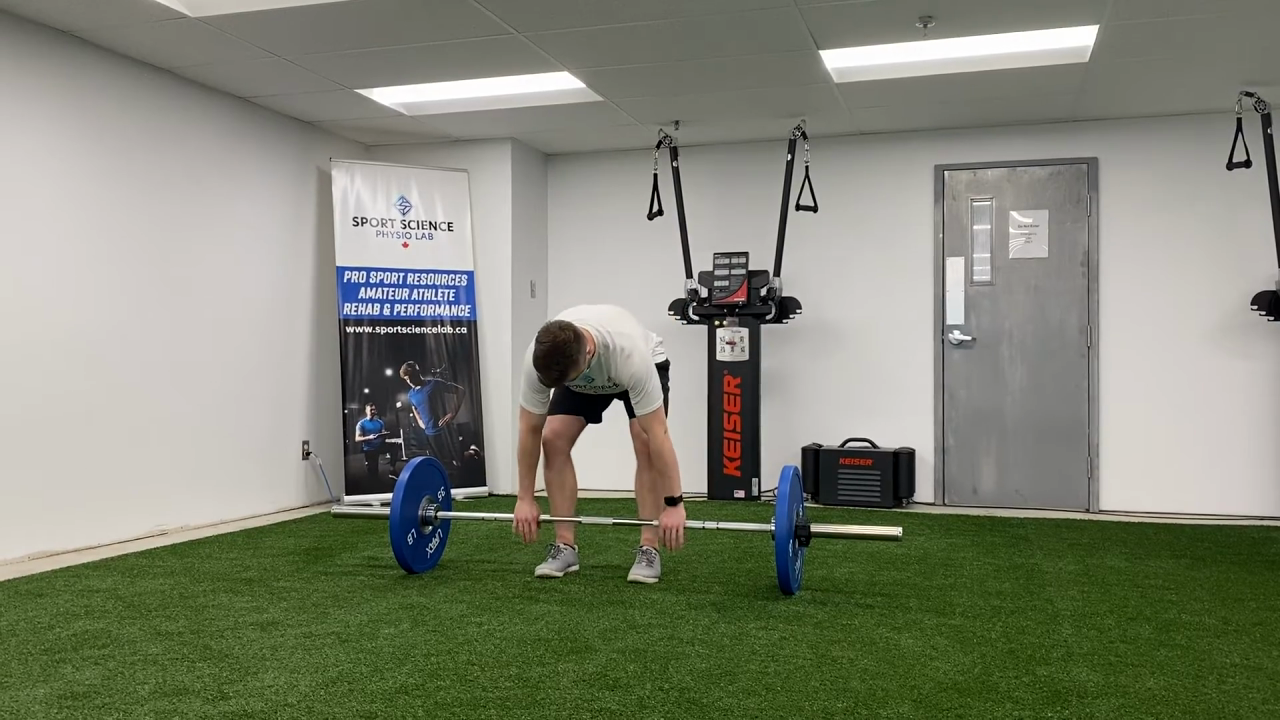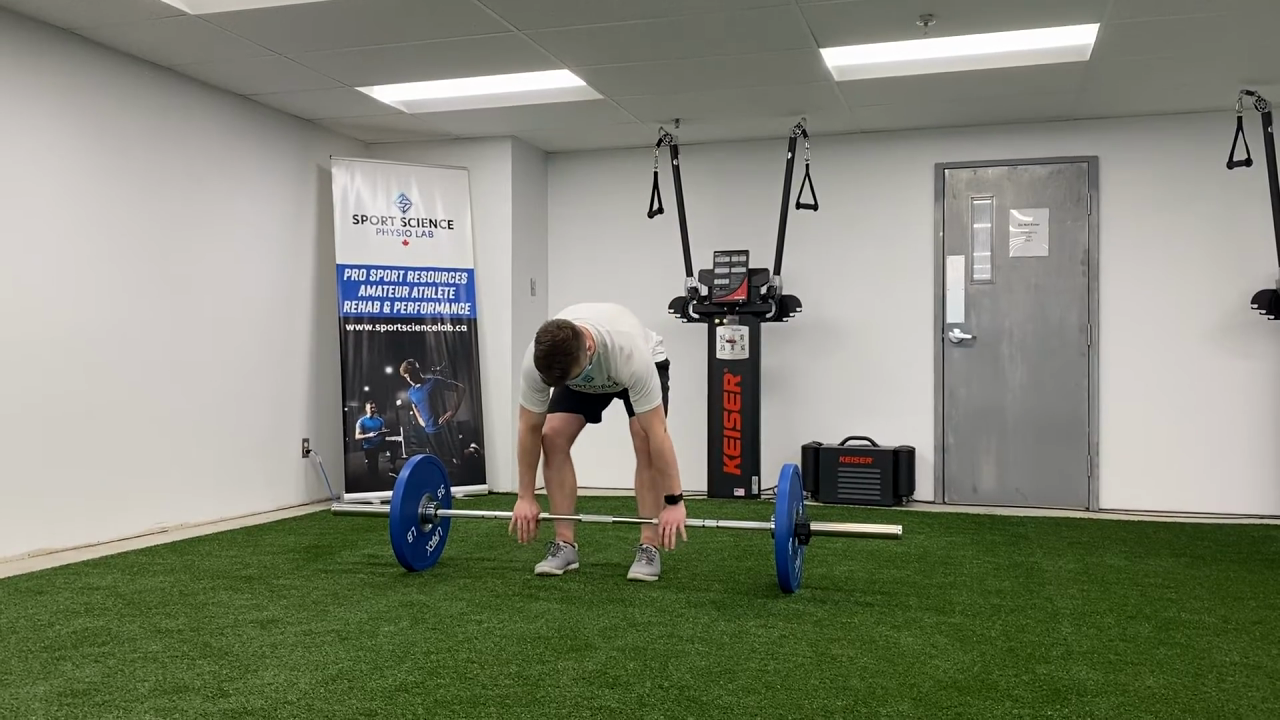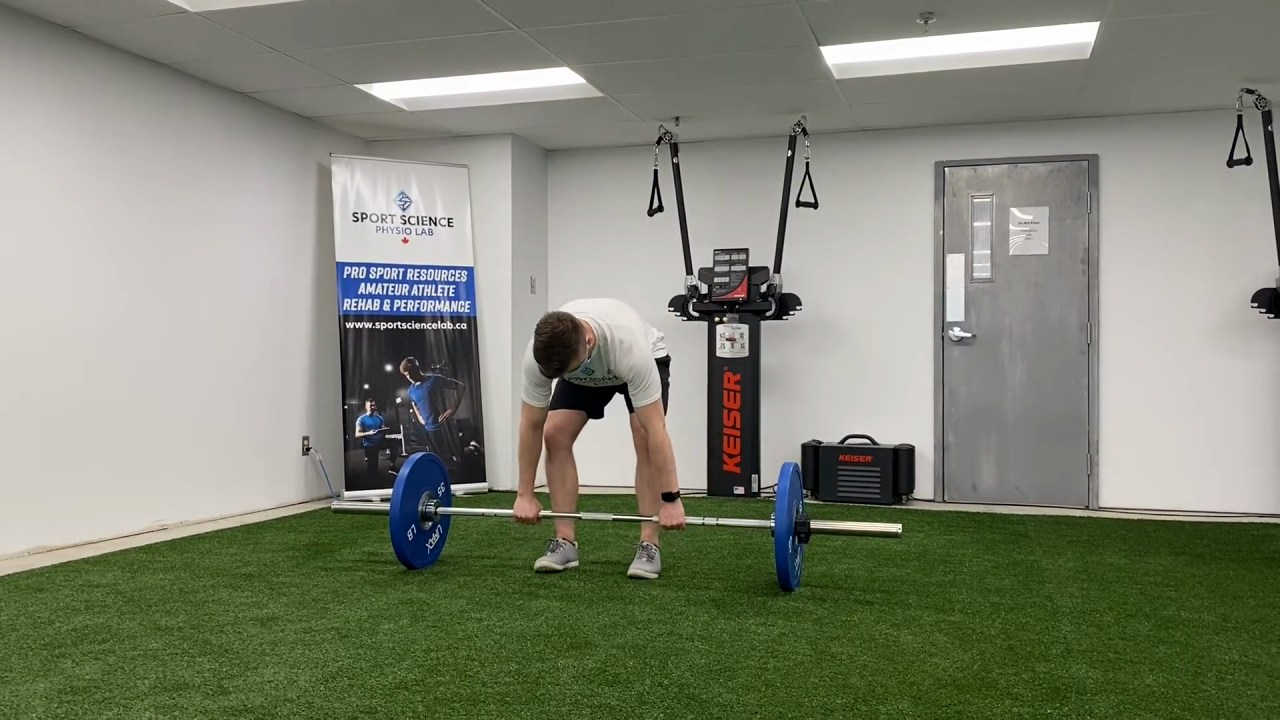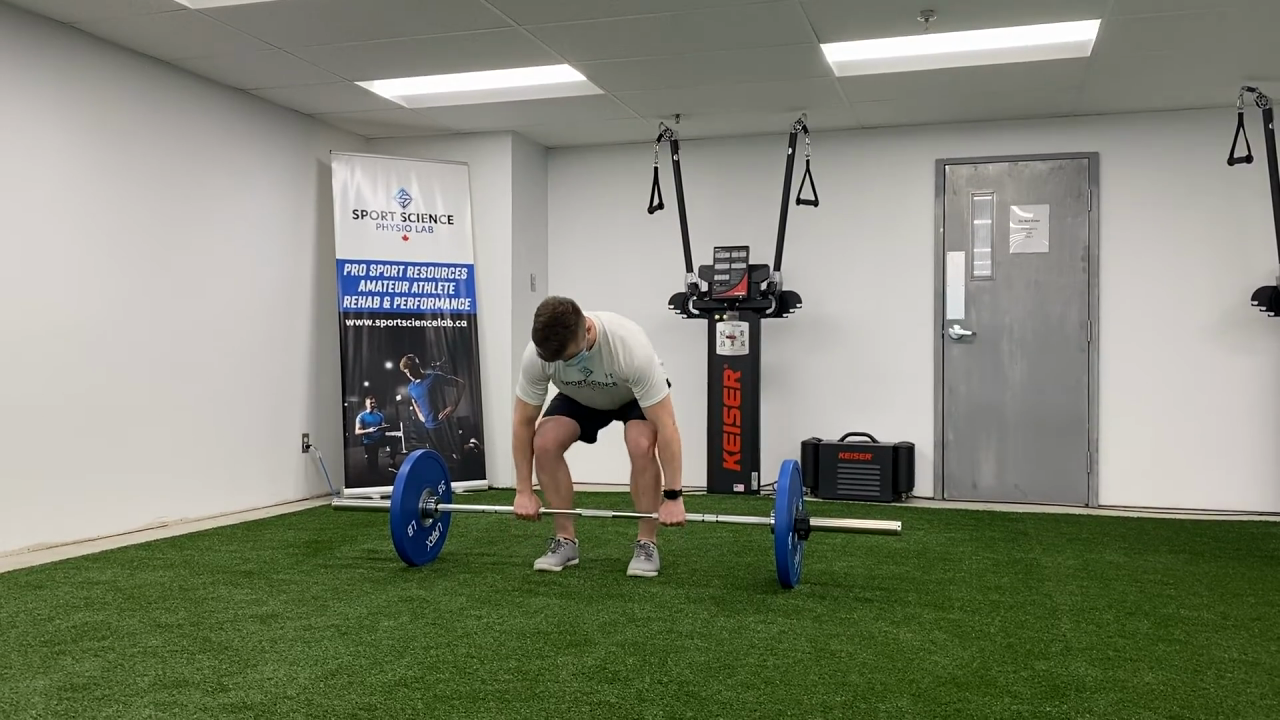
dt=0.3s
person 1, frame 1
left shoulder: (630, 355)
right shoulder: (539, 358)
left elbow: (658, 434)
right elbow: (530, 430)
left wrist: (674, 503)
right wrist: (525, 499)
left hip: (648, 364)
right hip: (586, 376)
left knee: (644, 440)
right knee: (553, 439)
left ankle: (648, 549)
right ankle: (565, 546)
person 1, frame 2
left shoulder: (630, 353)
right shoulder: (537, 359)
left elbow: (657, 433)
right elbow: (530, 429)
left wrist: (674, 502)
right wrist: (525, 497)
left hip: (648, 363)
left knee: (644, 440)
right knee: (552, 437)
left ankle: (649, 547)
right ankle: (564, 544)
person 1, frame 3
left shoulder: (629, 346)
right shoulder: (539, 354)
left elbow: (656, 428)
right elbow: (531, 425)
left wrist: (671, 499)
right wrist: (525, 494)
left hip: (648, 358)
right hip: (588, 376)
left knee: (644, 437)
right knee: (555, 434)
left ankle: (648, 544)
right ankle: (565, 541)
person 1, frame 4
left shoulder: (631, 347)
right shoulder: (536, 354)
left elbow: (665, 425)
right elbow: (524, 421)
left wrist: (673, 496)
right wrist: (524, 491)
left hip: (634, 396)
right hip: (581, 397)
left knee: (641, 446)
right knee: (544, 443)
left ankle: (646, 543)
right ankle: (565, 539)
